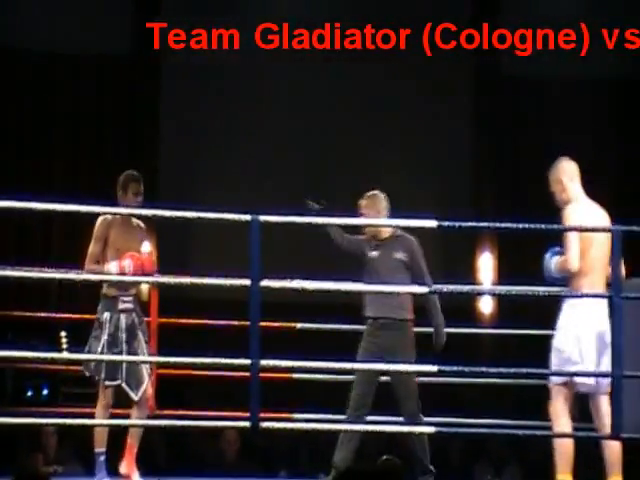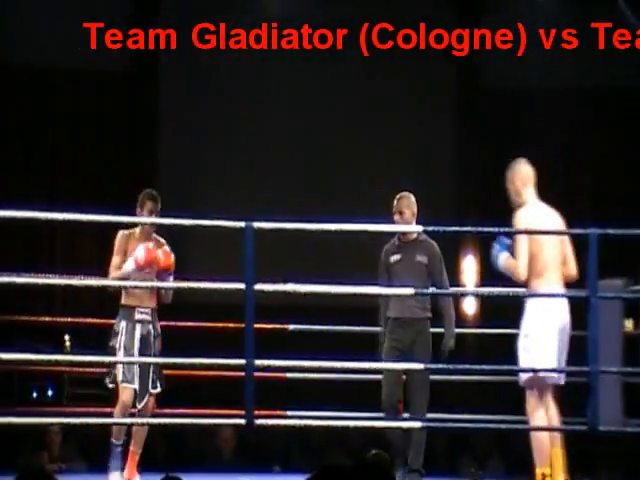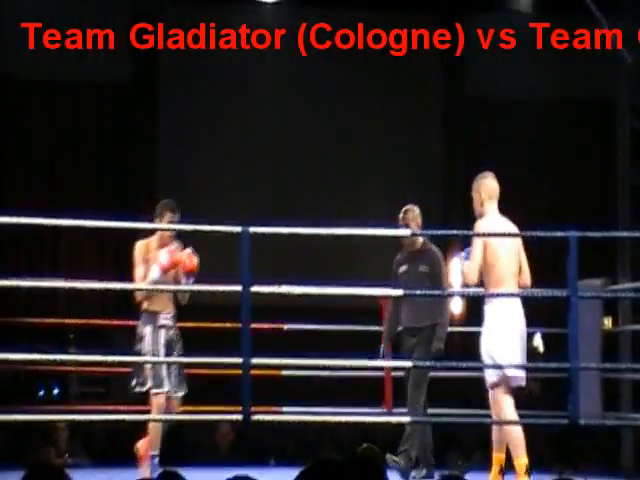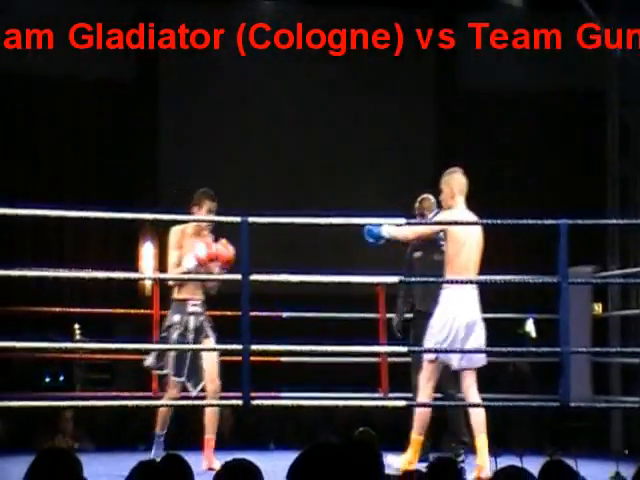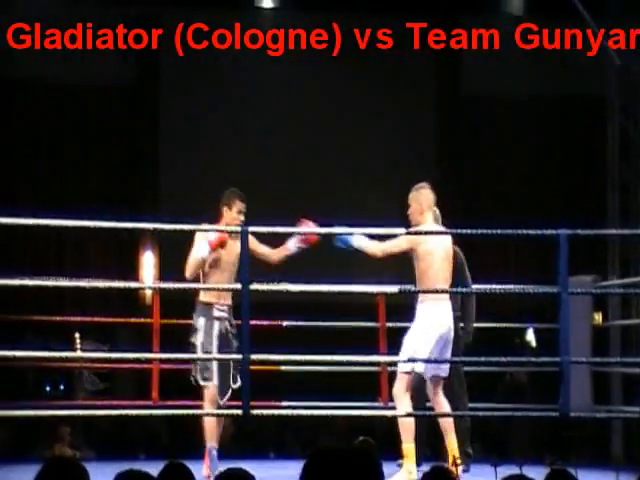
dt=0.4s
person 1, frame 1
left shoulder: (572, 211)
right shoulder: (602, 214)
left elbow: (572, 264)
right elbow: (618, 271)
left wrist: (554, 265)
left hip: (578, 309)
right hip: (601, 310)
left knee: (559, 407)
right knee: (602, 409)
person 1, frame 2
left shoulder: (524, 215)
right shoulder: (555, 216)
left elbow: (520, 273)
right elbow: (572, 271)
left wrist: (502, 259)
left hip: (539, 307)
right hip: (560, 306)
left knee: (535, 402)
right knee: (546, 397)
person 1, frame 3
left shoulder: (482, 227)
right shoulder: (511, 230)
left elbow: (470, 277)
right elbow: (525, 280)
left wrist: (460, 265)
left hip: (497, 313)
right hip: (514, 313)
left knee: (501, 402)
right knee: (500, 400)
person 1, frame 4
left shoulder: (448, 218)
right shoulder: (476, 223)
left elbow: (410, 233)
left wrist: (383, 230)
left hip: (452, 301)
right hip: (471, 304)
left knee: (426, 381)
right knee: (469, 388)
person 1, frame 5
left shoulder: (417, 236)
right shoulder: (445, 237)
left elbow: (379, 250)
left wrist: (352, 238)
left hip: (429, 314)
right hip: (443, 314)
left knee: (400, 390)
right knee: (434, 389)
person 2, frame 1
left shoulder: (141, 229)
right shoulder: (105, 224)
right elbow: (88, 268)
left wrist: (146, 271)
right wrist: (115, 267)
left hip: (133, 310)
right hip: (110, 309)
left knee: (146, 393)
right knee: (106, 397)
person 2, frame 2
left shoulder: (161, 243)
right shoulder: (124, 237)
right elbow: (112, 280)
left wrist: (167, 274)
right wrist: (132, 264)
left hip: (151, 320)
right hip: (128, 317)
left knee: (147, 404)
right knee: (126, 398)
person 2, frame 3
left shoulder: (176, 250)
right shoulder: (142, 247)
right elbow: (139, 291)
left wrist: (188, 276)
right wrist: (159, 270)
left hip: (171, 323)
right hip: (152, 323)
left knee: (174, 402)
right knee: (159, 402)
left ankle: (145, 446)
person 2, frame 4
left shoulder: (210, 239)
right shoulder: (178, 232)
right elbow: (173, 275)
left wrist: (221, 266)
right wrist: (194, 260)
left hip: (201, 313)
right hip: (179, 311)
left knee: (213, 385)
right knee: (172, 389)
left ankle: (209, 453)
right ankle: (158, 444)
person 2, frame 5
left shoulder: (243, 239)
right shoulder: (204, 233)
left elbow: (273, 256)
right elbow: (189, 272)
left wrist: (297, 242)
right wrist: (208, 248)
left hip: (227, 316)
right hip: (207, 314)
left knee: (226, 395)
right knee: (211, 395)
person 3, frame 1
left shoulder: (408, 245)
right shoulder: (364, 244)
left elbow: (426, 287)
right elbow: (342, 241)
left wrist: (439, 325)
left hip: (401, 332)
right hip: (373, 331)
left knee: (411, 407)
right knee: (357, 403)
person 3, frame 2
left shoulder: (429, 248)
right shoulder: (388, 250)
left elbow: (443, 289)
left wrist: (450, 328)
right wrist: (383, 332)
left hip: (419, 328)
right hip: (394, 329)
left knee: (418, 403)
right knee: (389, 399)
person 3, frame 3
left shoulder: (433, 255)
right shoulder: (400, 261)
left elbow: (445, 296)
left wrist: (441, 335)
right wrist: (387, 337)
left hip: (428, 333)
right hip: (408, 333)
left knee: (416, 394)
right knee: (415, 397)
left ankle: (406, 454)
person 3, frame 4
left shoulder: (446, 244)
right shoulder: (414, 246)
right wrist: (399, 315)
right hip: (419, 319)
left knee: (447, 383)
right knee: (419, 384)
left ankle: (458, 443)
right ankle: (421, 445)
person 3, frame 5
left shoulder: (454, 255)
left elbow: (467, 291)
left wrist: (468, 325)
left knee: (455, 392)
right knee: (416, 387)
left ankle: (463, 454)
right ankle: (417, 447)
